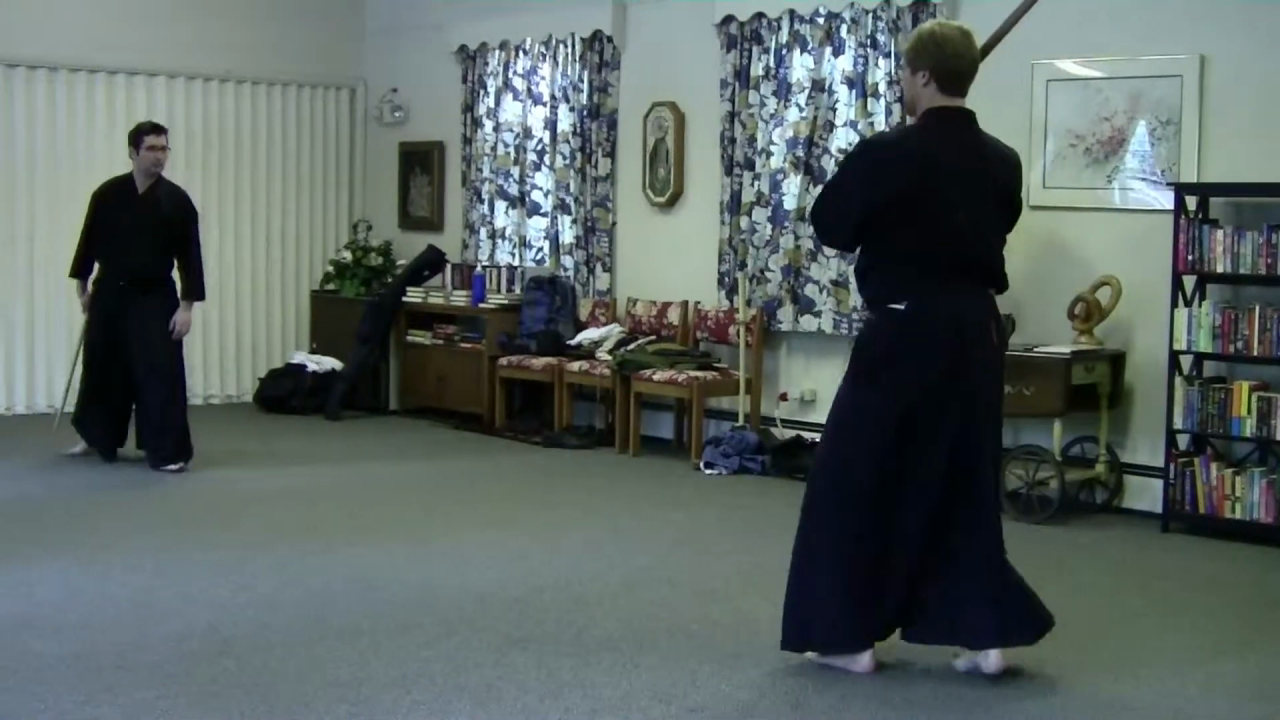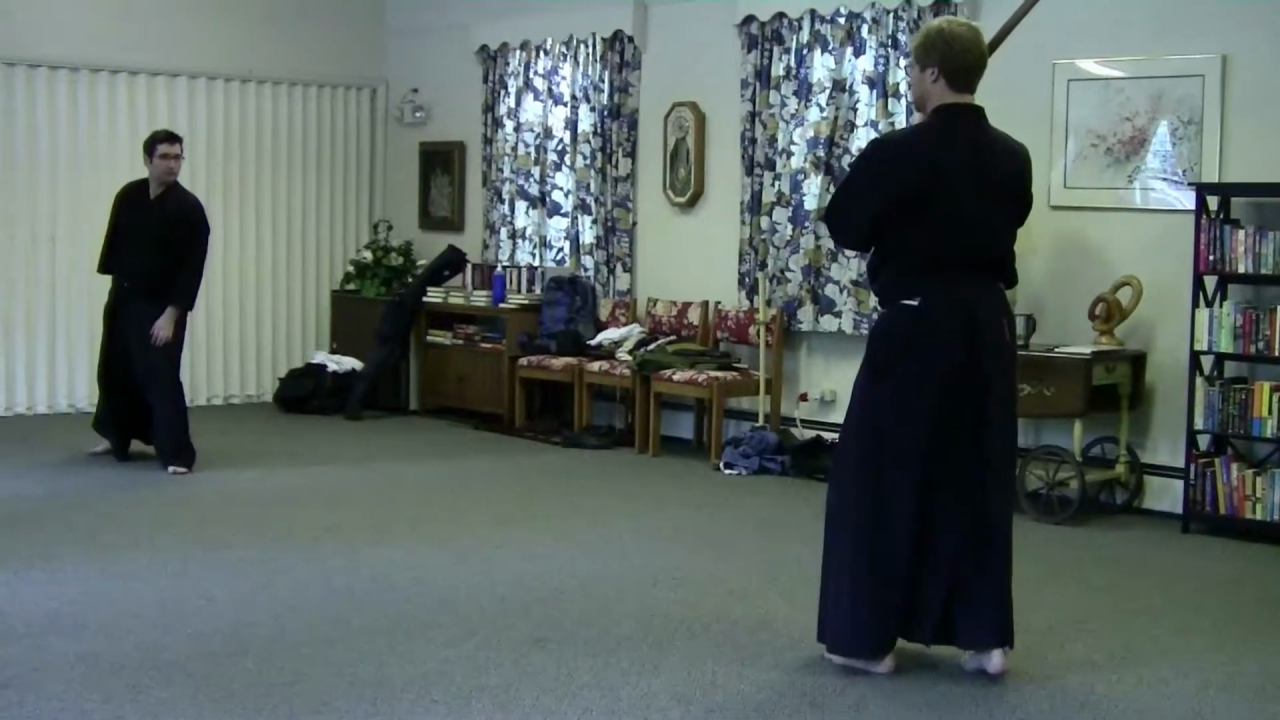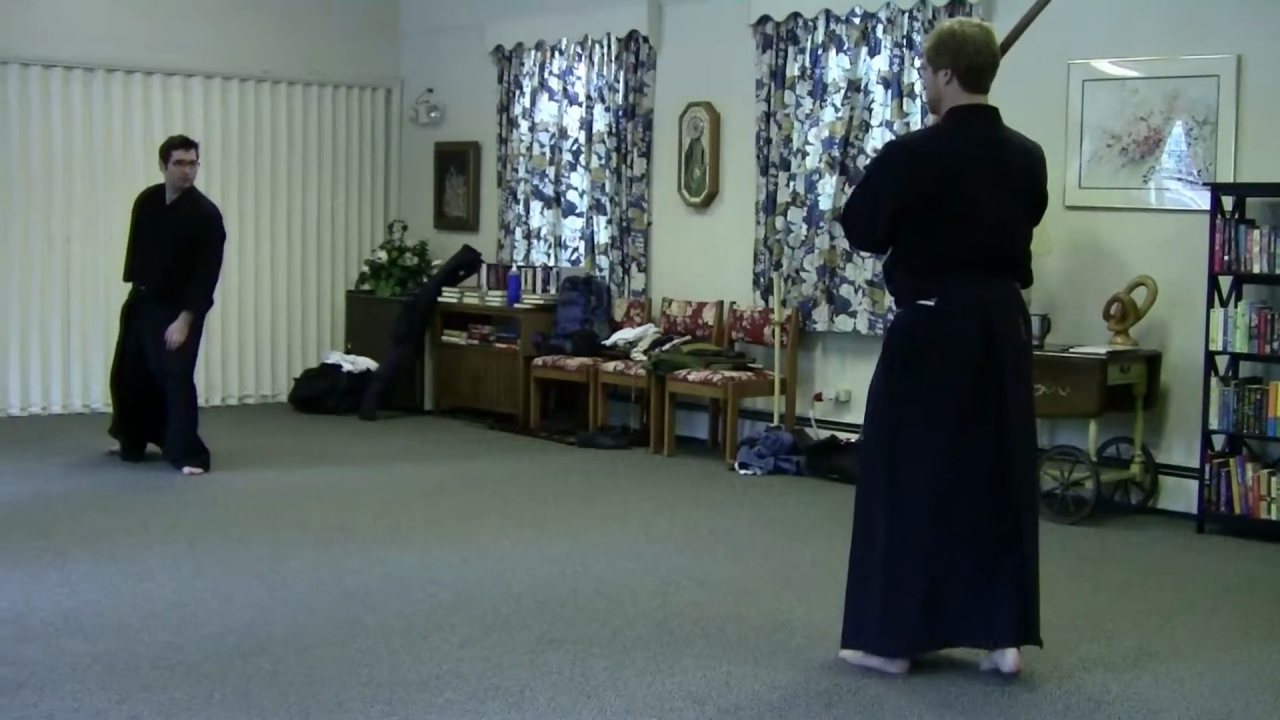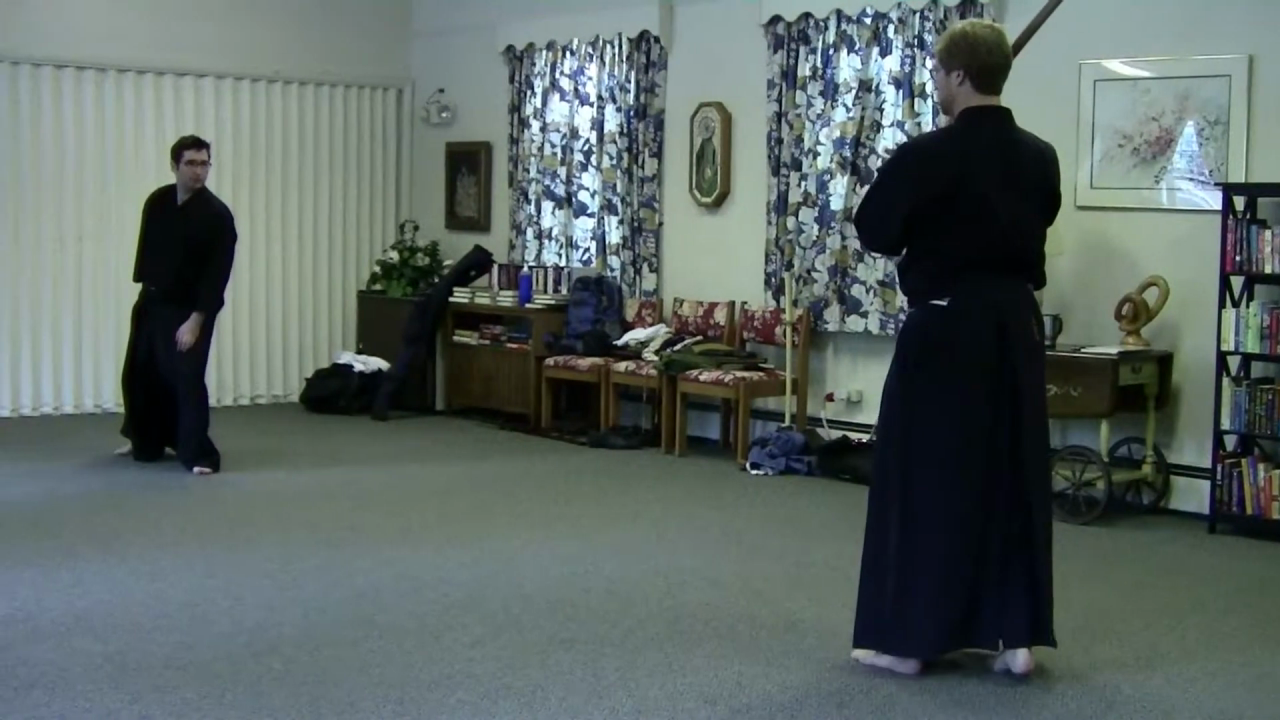
dt=0.3s
person 1, frame 1
left shoulder: (885, 155)
right shoulder: (1003, 162)
left elbow: (831, 225)
left hip: (905, 331)
right hip: (975, 331)
left knee: (856, 479)
right knee: (965, 483)
left ankle: (845, 635)
right ankle: (989, 633)
person 1, frame 2
left shoulder: (897, 153)
right shoulder: (1012, 157)
left elbow: (844, 226)
left hip: (916, 326)
right hip: (987, 326)
left knee: (881, 477)
right knee: (978, 480)
left ankle: (868, 637)
right ankle: (985, 638)
person 1, frame 3
left shoulder: (913, 154)
right shoulder: (1027, 156)
left elbow: (860, 229)
left hip: (932, 326)
right hip: (1002, 325)
left knee: (905, 477)
right knee: (1000, 478)
left ankle: (888, 636)
right ankle: (1003, 635)
person 1, frame 4
left shoulder: (926, 156)
right shoulder: (1039, 157)
left elbow: (875, 231)
left hip: (945, 327)
right hip: (1015, 326)
left knee: (920, 477)
right knee: (1014, 477)
left ankle: (903, 636)
right ankle: (1016, 635)
person 2, frame 1
left shoulder: (177, 200)
right shoulder: (108, 194)
left elbow: (189, 256)
right elbow: (88, 242)
left wrist: (187, 306)
right wrist: (82, 286)
left hip: (154, 300)
right hip: (109, 296)
left knee: (162, 372)
right knee: (101, 367)
left ankle: (166, 451)
right ankle: (96, 436)
person 2, frame 2
left shoulder: (189, 208)
right shoulder: (127, 196)
left elbow: (192, 267)
right elbow: (113, 241)
left wrist: (172, 314)
right wrist: (118, 280)
left hip: (162, 304)
right hip: (123, 298)
left knee: (162, 374)
right knee: (115, 370)
left ankle: (176, 453)
right ankle: (117, 436)
person 2, frame 3
left shoulder: (205, 214)
right shoulder: (146, 201)
left elbow: (206, 273)
right elbow: (136, 250)
left wrist: (185, 319)
right wrist: (138, 288)
left hip: (179, 308)
right hip: (141, 302)
left knee: (176, 376)
right knee: (128, 373)
left ankle: (189, 454)
right ankle: (131, 439)
person 2, frame 4
left shoulder: (217, 214)
right shoulder: (157, 202)
left elbow: (217, 274)
right elbow: (146, 250)
left wrist: (196, 320)
right wrist: (147, 288)
left hip: (189, 309)
right hip: (152, 303)
left knee: (187, 377)
right knee: (140, 375)
left ankle: (198, 454)
right ankle: (145, 441)
